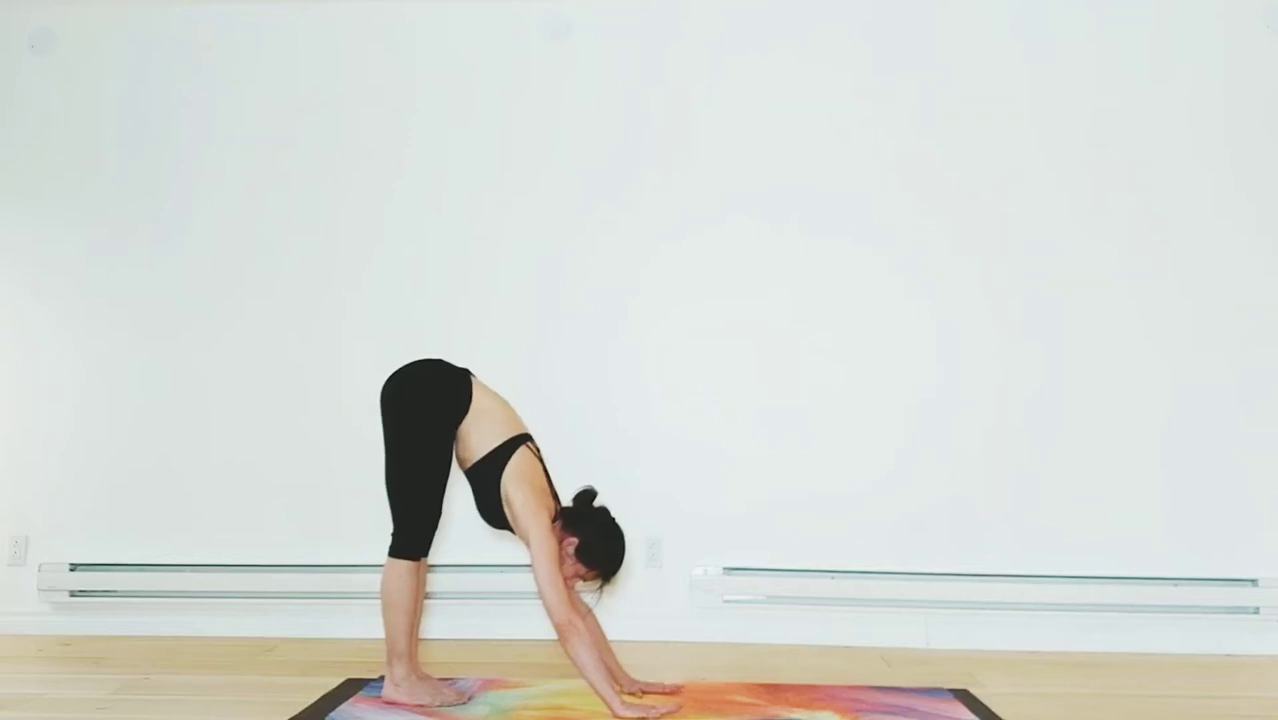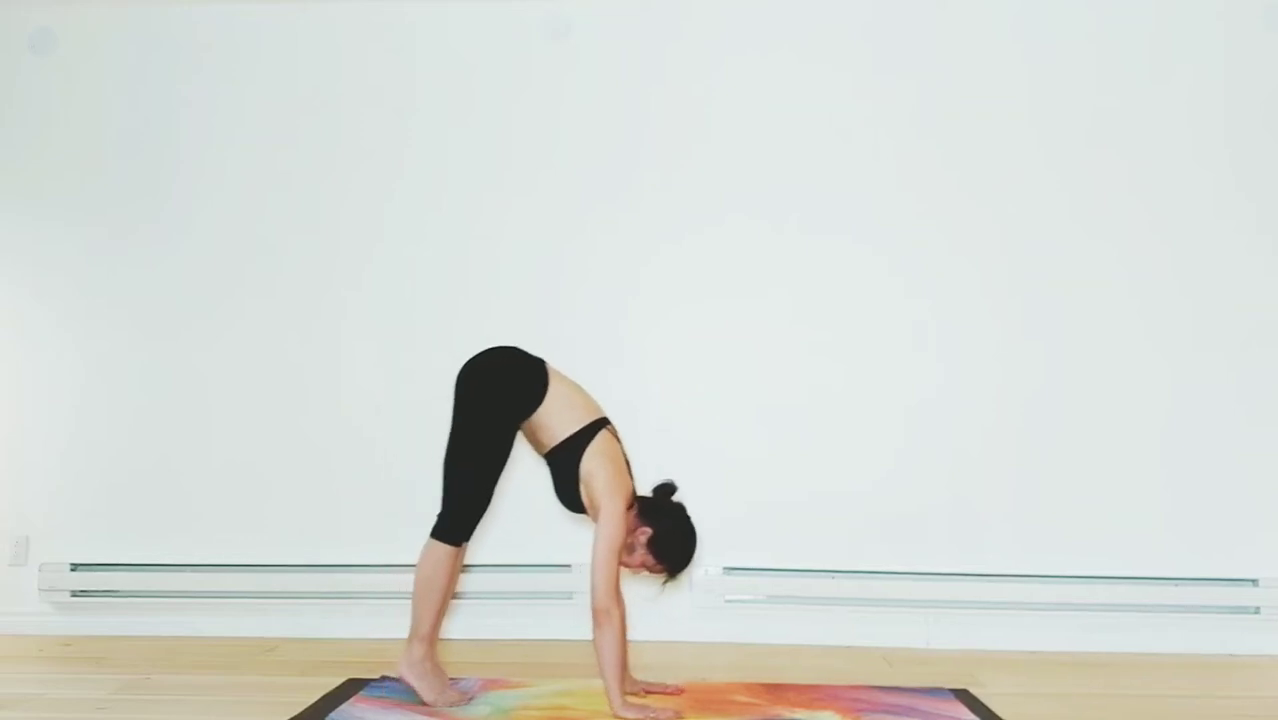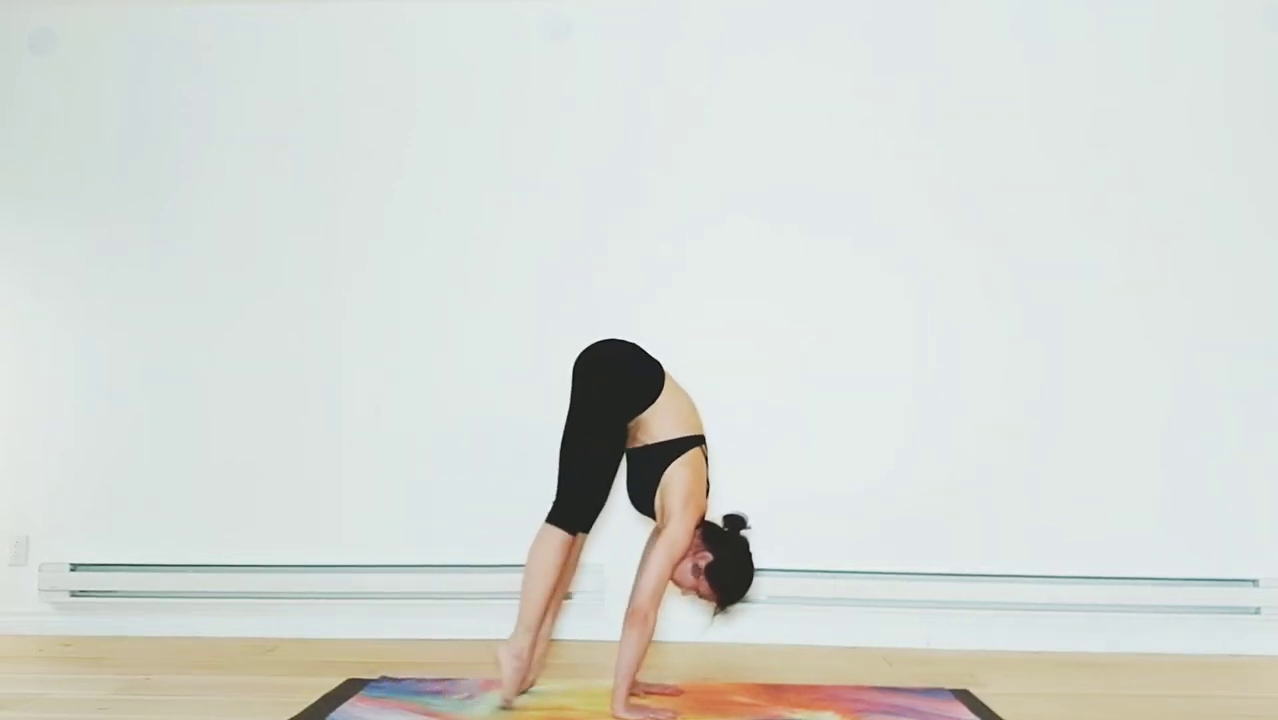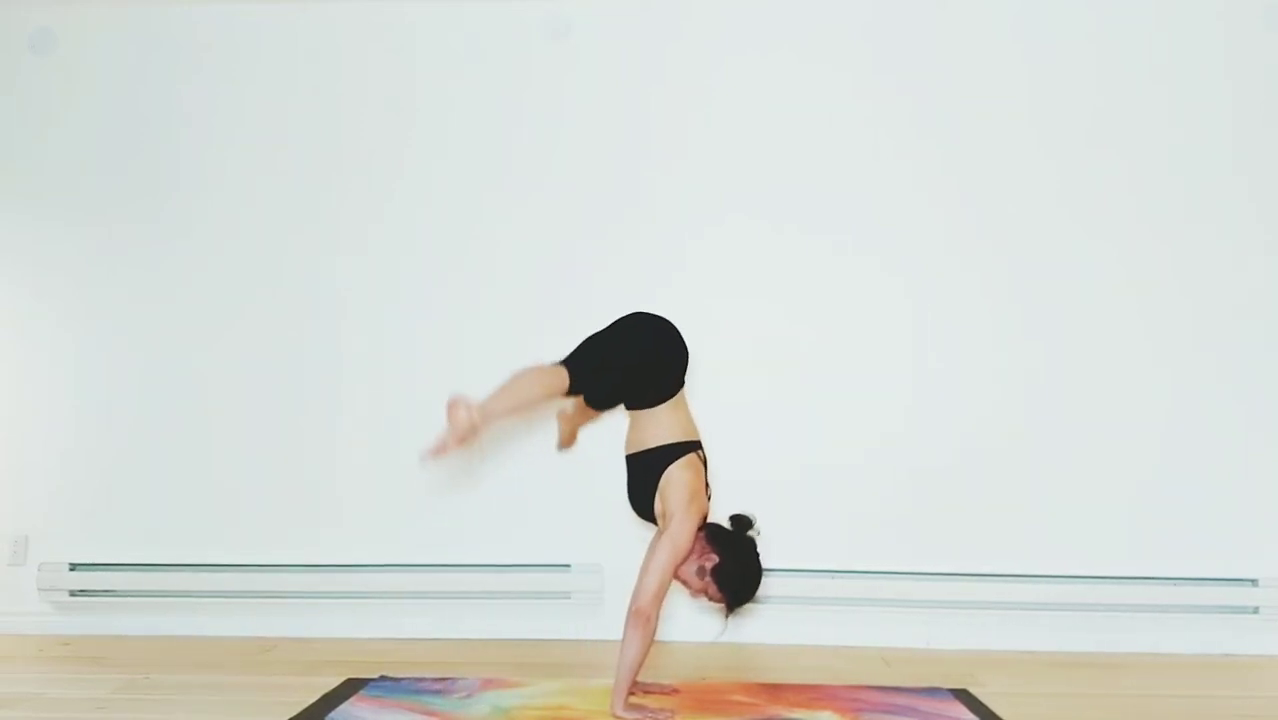
dt=1s
person 1, frame 1
left shoulder: (548, 518)
right shoulder: (538, 522)
left elbow: (576, 608)
right elbow: (566, 623)
left wrist: (623, 680)
left hip: (441, 399)
right hip: (422, 396)
left knee: (417, 539)
right knee: (411, 539)
left ankle: (408, 671)
right ankle: (399, 679)
person 1, frame 2
left shoulder: (620, 503)
right shoulder: (613, 503)
left elbow: (610, 598)
right elbow: (604, 607)
left wrist: (624, 679)
left hip: (515, 383)
right hip: (498, 381)
left knee: (461, 522)
right knee: (458, 521)
right ankle: (418, 655)
person 1, frame 3
left shoulder: (679, 515)
right shoulder: (683, 519)
left elbow: (641, 606)
right elbow: (641, 610)
left wrist: (627, 682)
left hip: (622, 381)
left knee: (581, 517)
right knee: (571, 513)
left ankle: (537, 639)
right ankle: (522, 644)
person 1, frame 4
left shoulder: (682, 519)
right shoulder: (685, 521)
right elbow: (642, 611)
left wrist: (629, 681)
left hip: (651, 357)
left knee: (592, 401)
